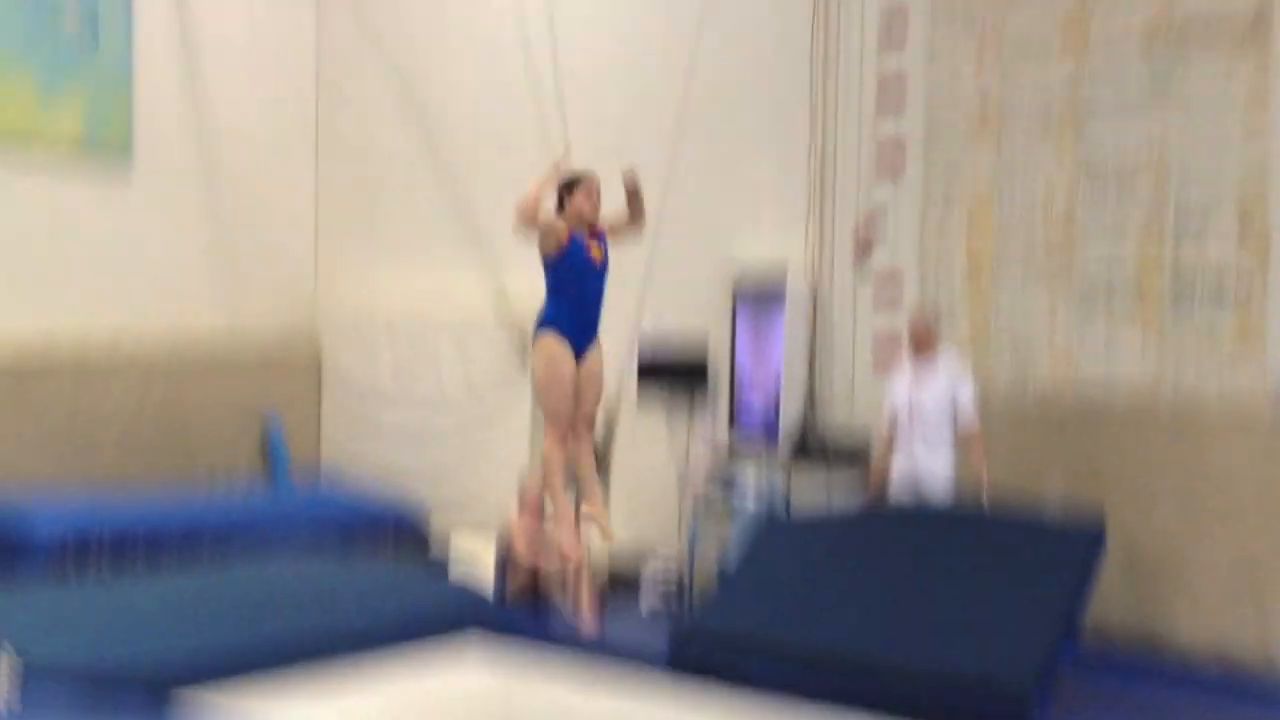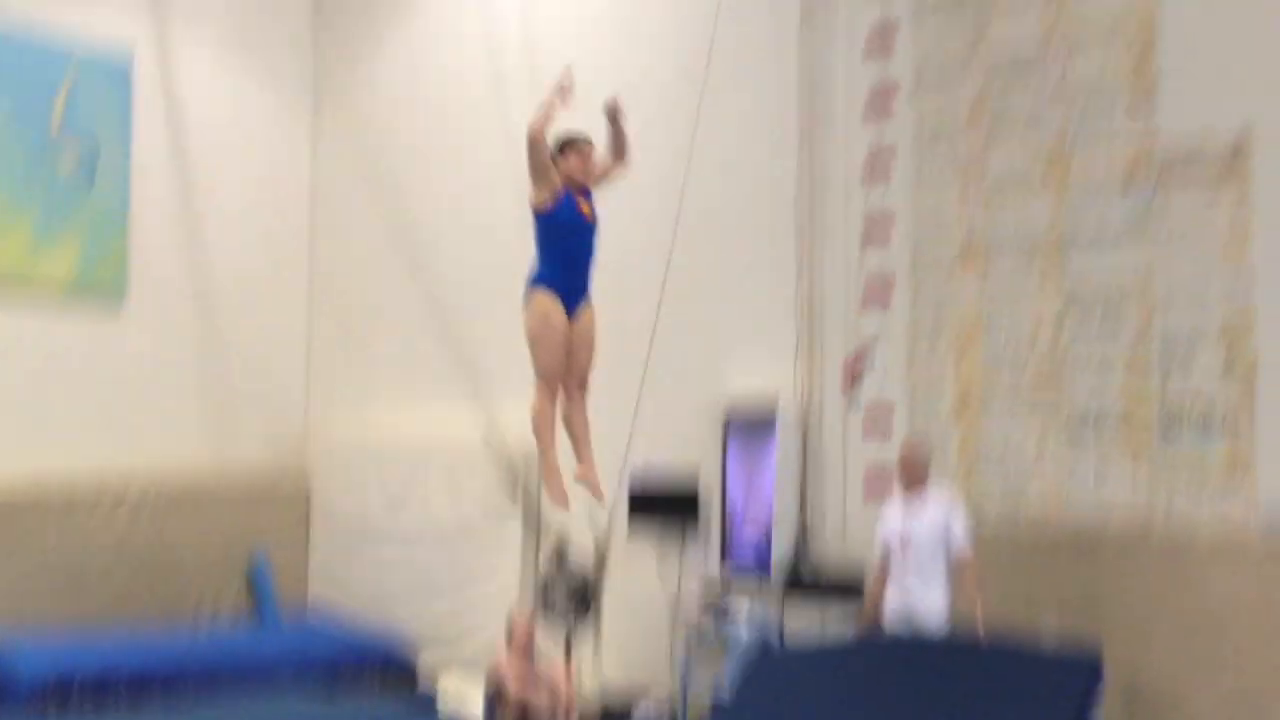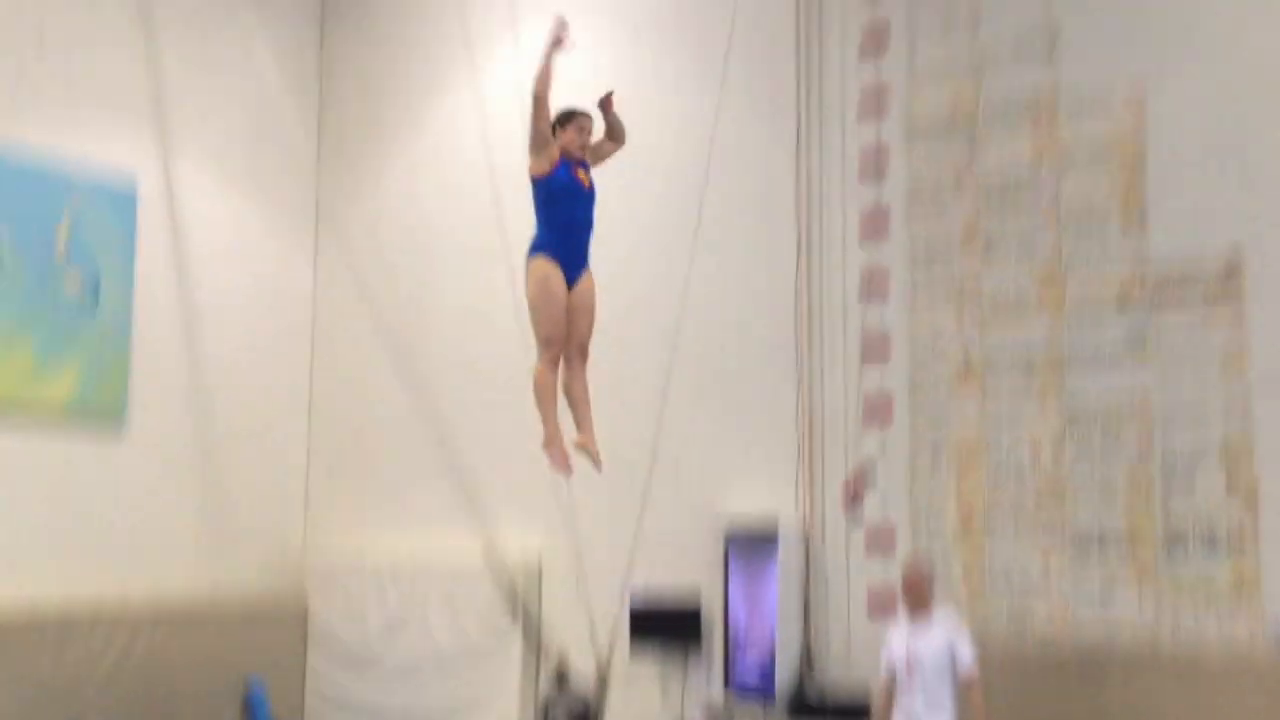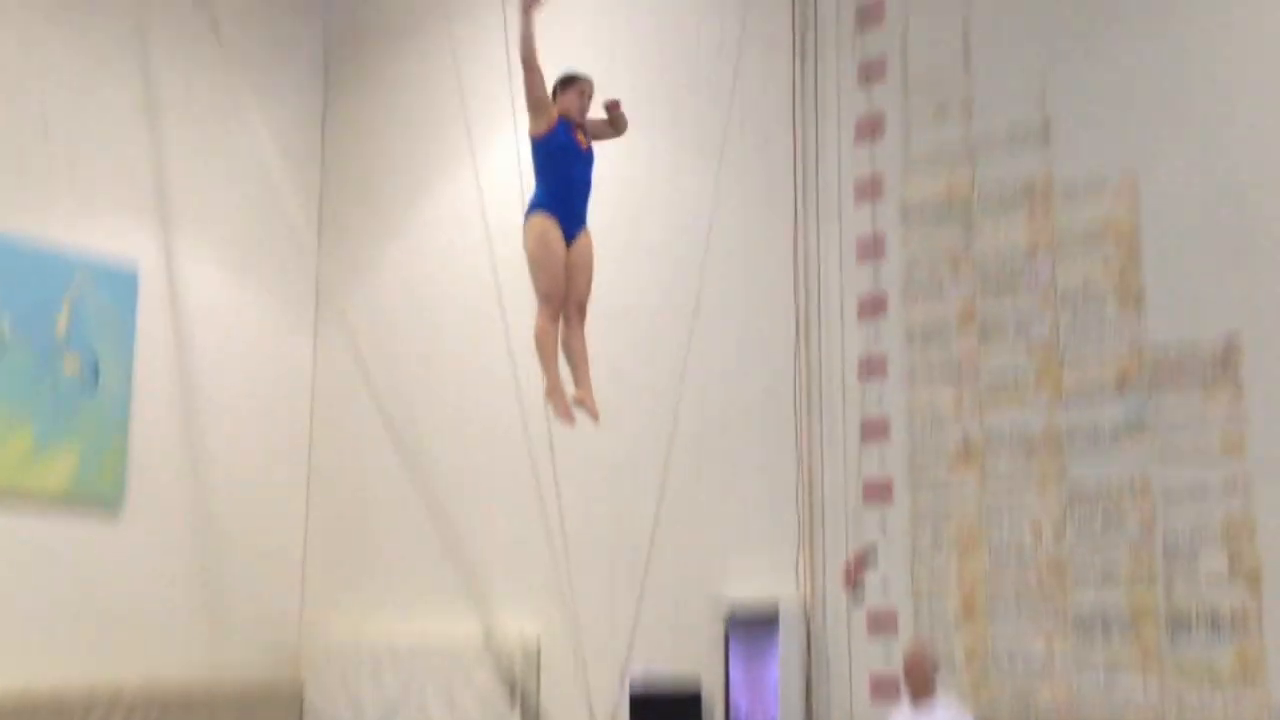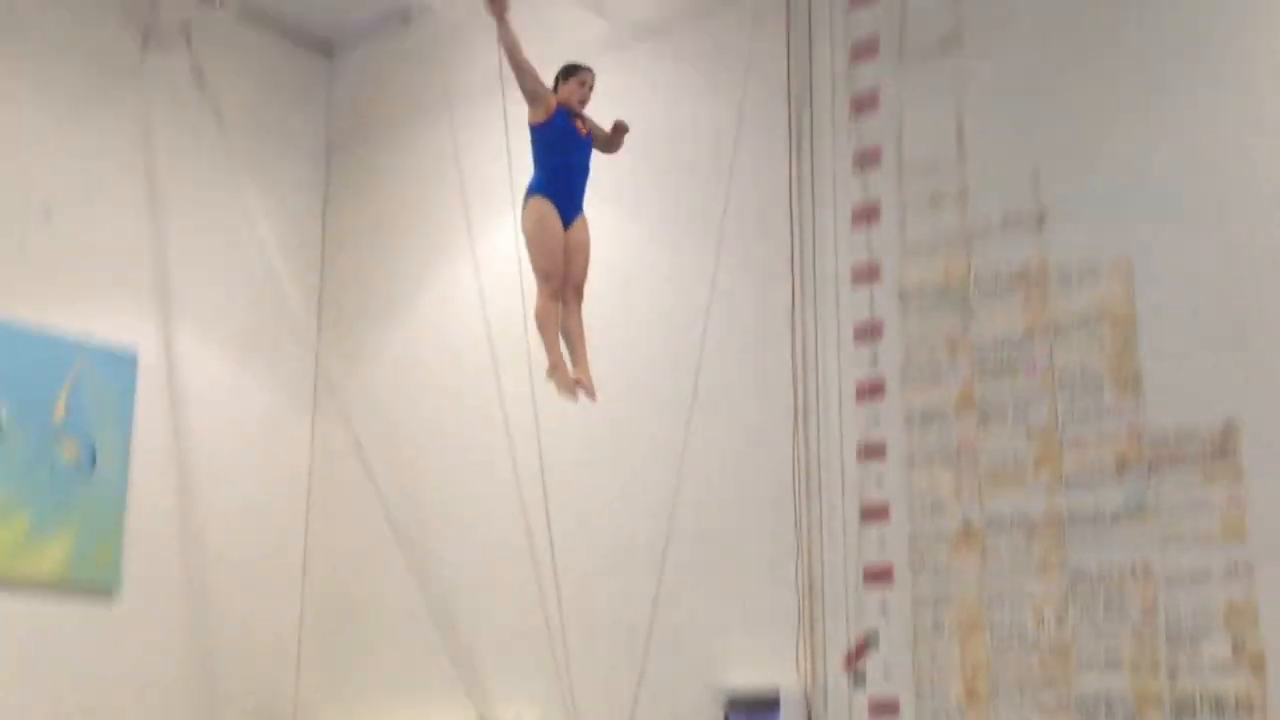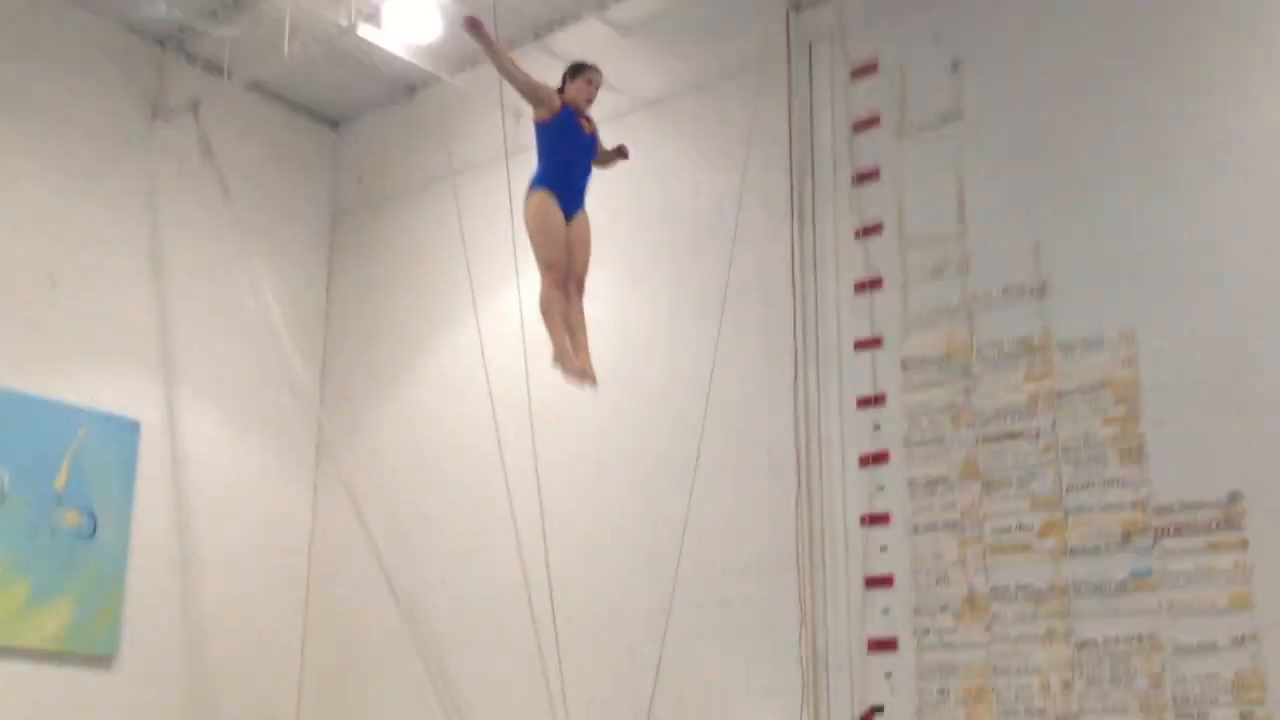
dt=0.1s
person 1, frame 1
left shoulder: (598, 233)
right shoulder: (556, 233)
left elbow: (634, 224)
right elbow: (525, 218)
left wrist: (634, 194)
right wrist: (544, 183)
left hip: (588, 341)
right hip: (555, 336)
left knee: (584, 429)
right knee: (558, 430)
left ankle: (593, 500)
right ankle: (560, 511)
person 1, frame 2
left shoulder: (584, 193)
right shoulder: (548, 188)
left elbow: (618, 159)
right elbow: (534, 135)
left wrist: (615, 123)
right wrist: (554, 98)
left hip: (578, 299)
right hip: (547, 293)
left knee: (576, 386)
right knee: (548, 384)
left ankle: (585, 460)
right ankle: (549, 468)
person 1, frame 3
left shoulder: (584, 165)
right shoulder: (545, 155)
left elbow: (616, 139)
right elbow: (540, 100)
left wrist: (609, 112)
right wrist: (551, 50)
left hip: (580, 268)
right hip: (546, 261)
left knee: (577, 354)
right knee: (551, 351)
left ankle: (585, 430)
right ankle: (551, 432)
person 1, frame 4
left shoulder: (583, 130)
right shoulder: (545, 118)
left elbow: (618, 128)
right elbow: (529, 64)
left wrist: (614, 112)
left hip: (577, 227)
right hip: (545, 219)
left knee: (576, 312)
right knee: (551, 306)
left ankle: (583, 386)
right ankle: (553, 384)
person 1, frame 5
left shoulder: (585, 123)
right shoulder: (545, 106)
left elbow: (608, 146)
right elbow: (518, 61)
left wrist: (617, 134)
left hip: (574, 211)
right hip: (543, 203)
left knee: (573, 295)
right knee: (550, 288)
left ankle: (580, 366)
right ankle: (557, 363)
person 1, frame 6
left shoulder: (589, 124)
right shoulder: (550, 105)
left elbow: (599, 159)
right elbow: (511, 71)
left wrist: (616, 154)
right wrist: (483, 37)
left hip: (575, 207)
right hip: (546, 196)
left knee: (575, 286)
right knee: (553, 276)
left ankle: (581, 355)
right ankle: (562, 350)
